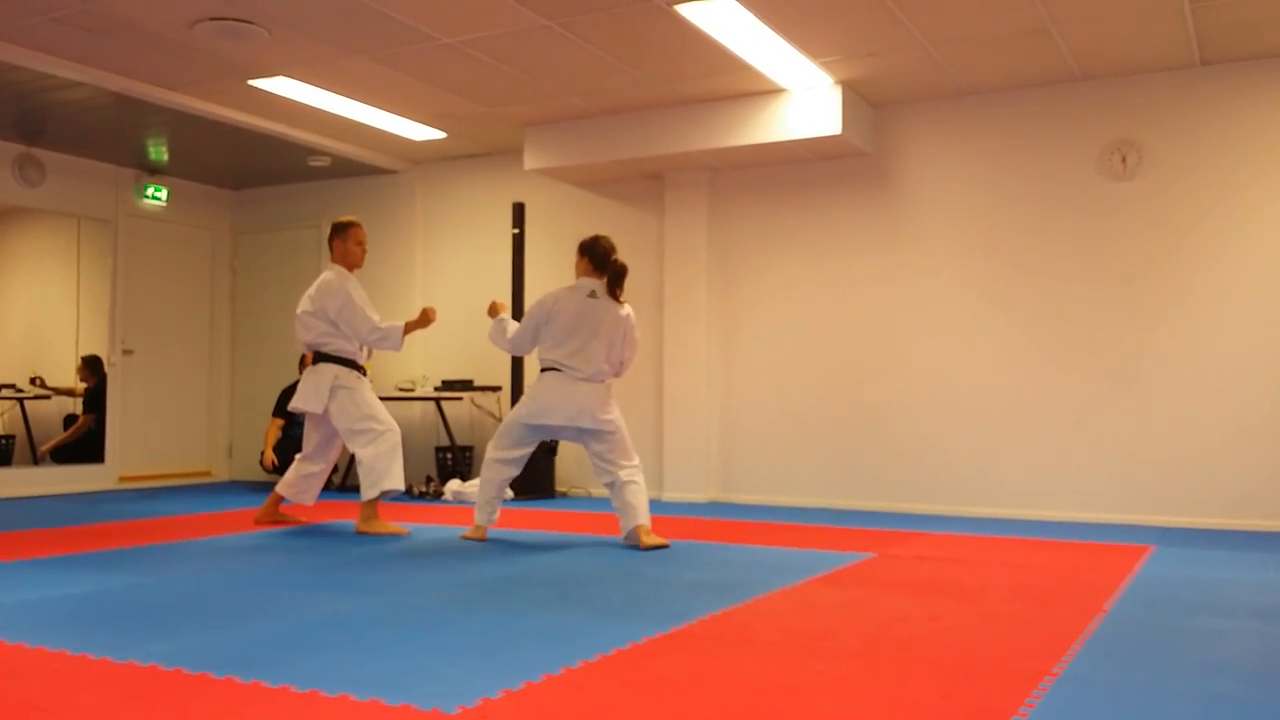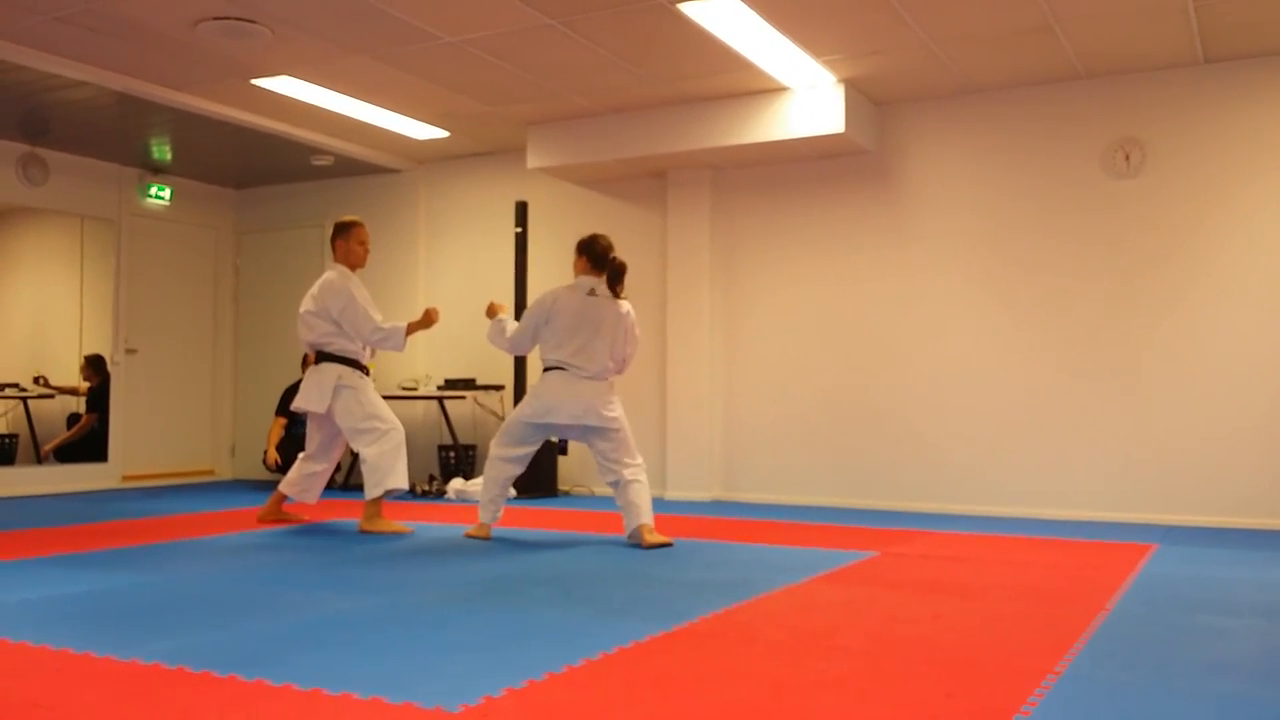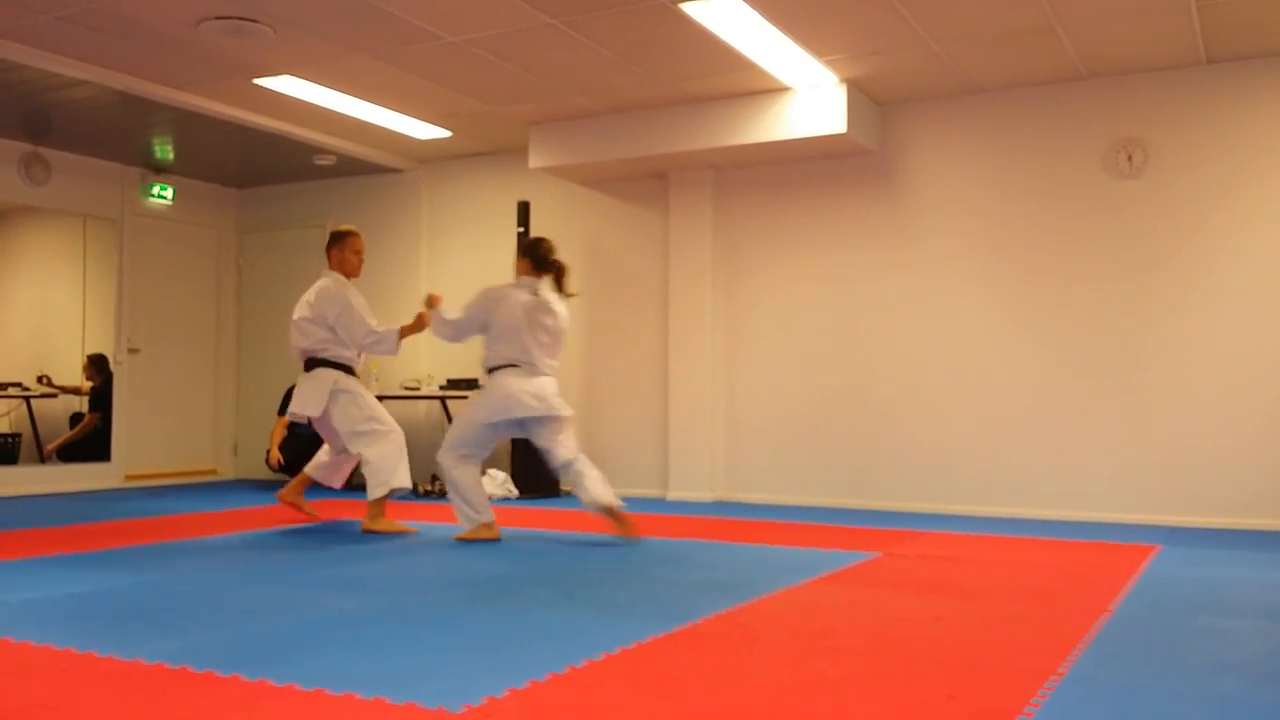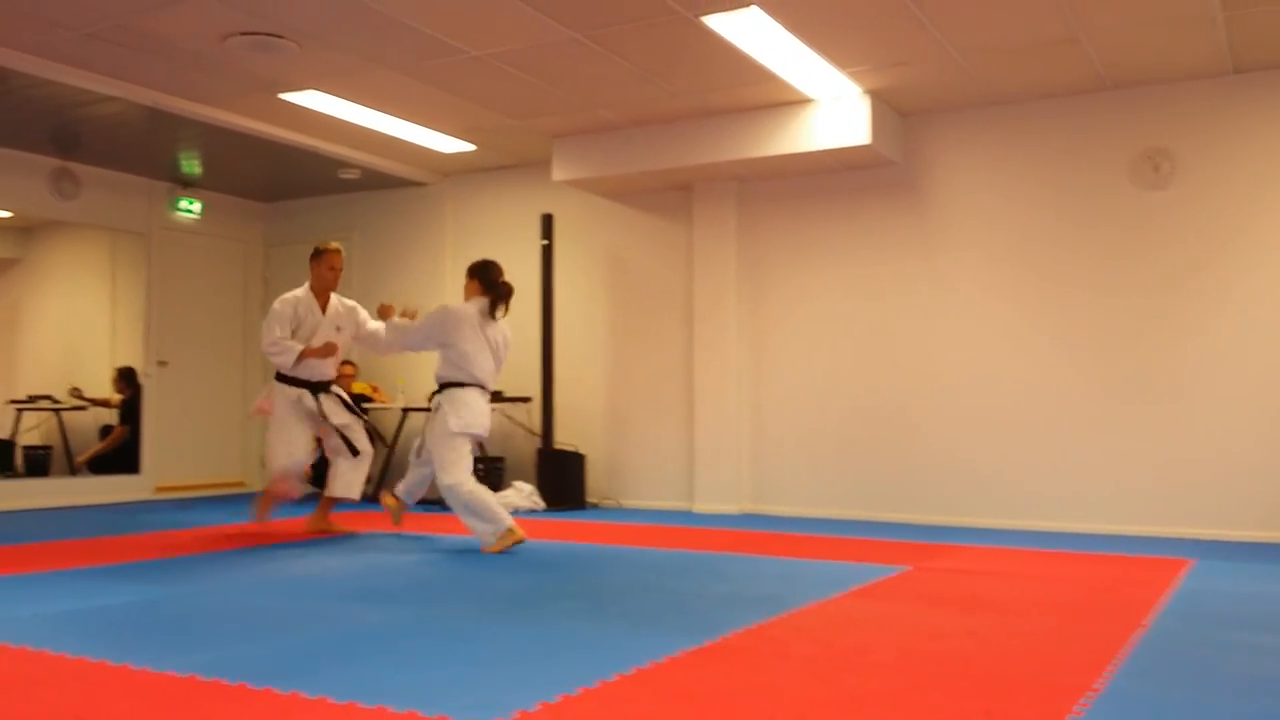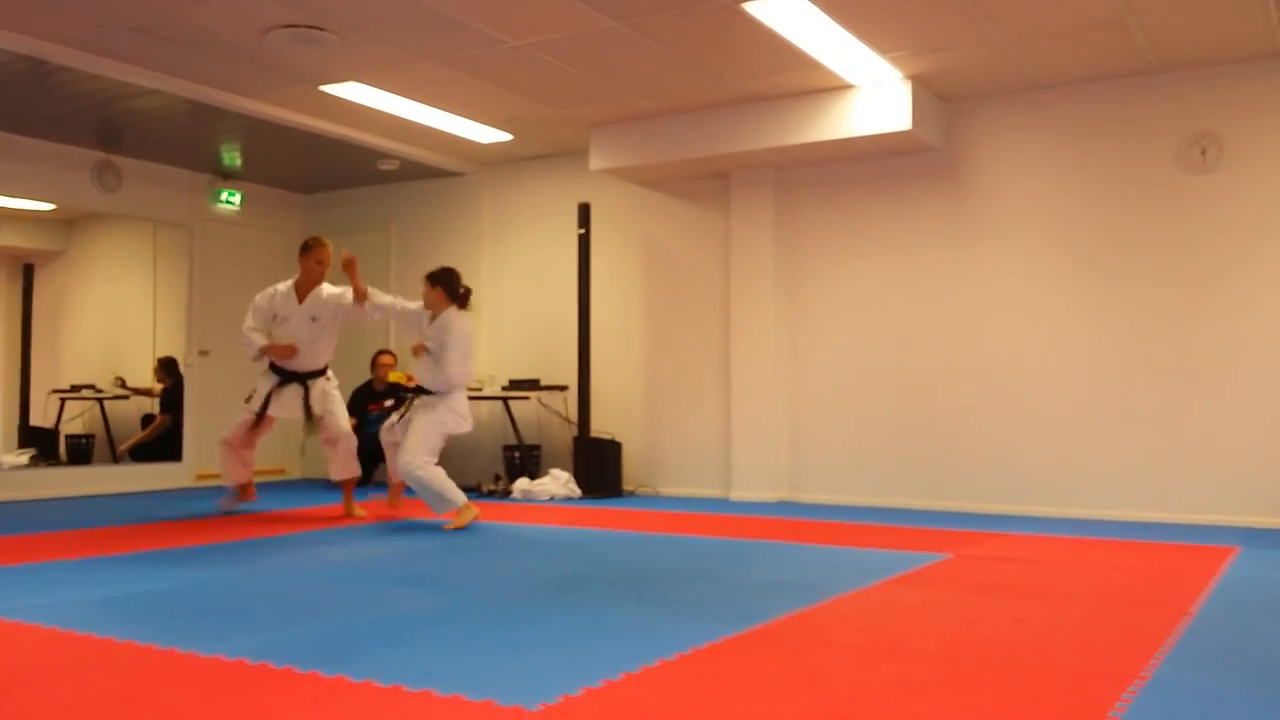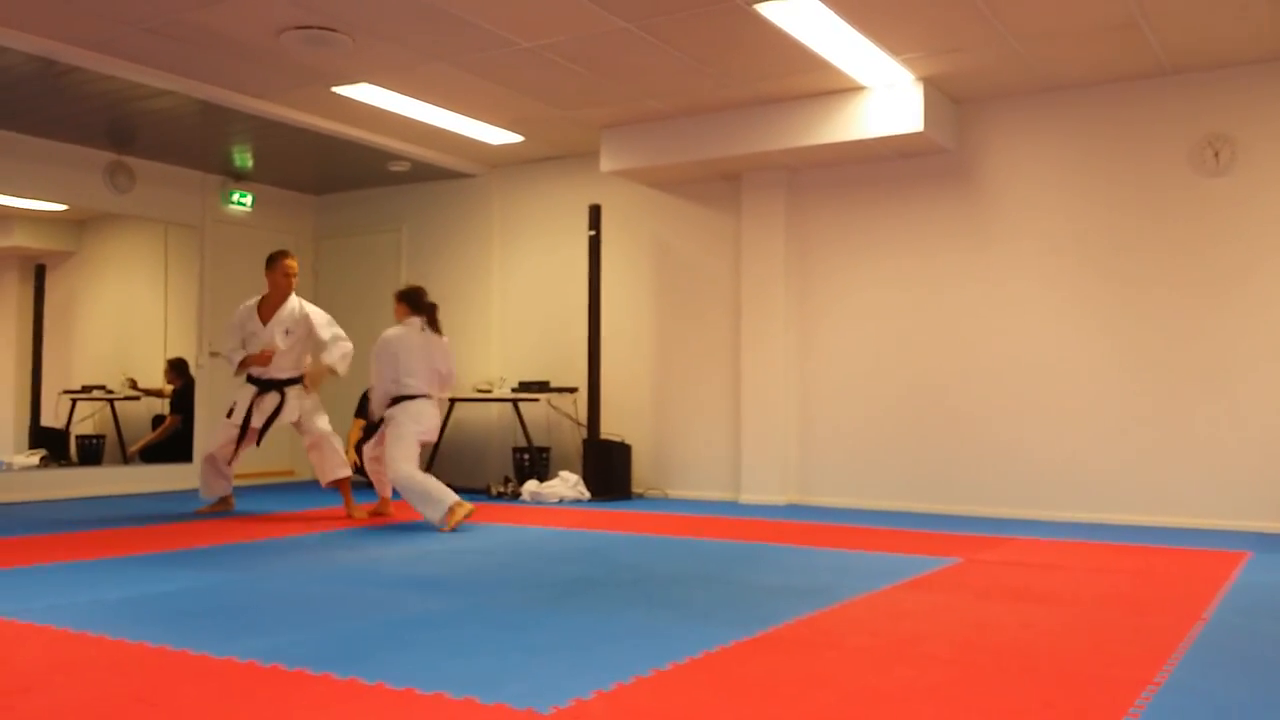
dt=0.3s
person 1, frame 1
left shoulder: (327, 284)
right shoulder: (339, 285)
right elbow: (369, 331)
right wrist: (415, 324)
left hip: (328, 376)
right hip: (338, 377)
left knee: (318, 451)
right knee: (381, 434)
left ankle: (270, 509)
right ankle: (369, 517)
person 1, frame 2
left shoulder: (328, 284)
right shoulder: (342, 284)
right elbow: (372, 332)
right wrist: (418, 324)
left hip: (330, 376)
right hip: (341, 376)
left knee: (321, 450)
right knee: (385, 433)
left ankle: (273, 508)
right ankle: (372, 516)
person 1, frame 3
left shoulder: (321, 291)
right shoulder: (339, 292)
right elbow: (364, 335)
right wrist: (412, 328)
left hip: (325, 380)
right hip: (333, 381)
left knee: (349, 443)
right knee: (383, 437)
left ankle: (295, 490)
right ankle: (376, 516)
person 1, frame 4
left shoulder: (346, 309)
right shoulder: (290, 303)
left elbow: (376, 335)
right elbow: (272, 345)
right wrist: (312, 353)
left hip: (325, 394)
right hip: (292, 394)
left knee: (355, 448)
right knee: (291, 459)
left ankle: (321, 516)
right ankle: (271, 498)
person 1, frame 5
left shoulder: (334, 297)
right shoulder: (273, 296)
left elbow: (365, 307)
right elbow: (249, 330)
right wrist: (273, 348)
left hip: (316, 384)
right hip: (277, 381)
left knee: (339, 433)
right knee: (237, 436)
left ankle: (349, 502)
right ankle: (244, 488)
person 1, frame 6
left shoulder: (305, 313)
right shoulder: (245, 313)
left elbow: (340, 344)
right elbow: (230, 353)
left wrist: (322, 369)
right wrist: (251, 360)
left hip: (294, 392)
right hip: (256, 393)
left knee: (322, 437)
right knee: (219, 449)
left ankle: (350, 502)
right ankle: (224, 498)
person 2, frame 1
left shoulder: (554, 300)
right shoulder: (622, 312)
left elbow: (518, 343)
right elbow: (621, 364)
left wrist: (501, 317)
left hip: (549, 393)
right hip: (594, 399)
left knee: (501, 454)
right knee: (623, 467)
left ankle: (481, 525)
right ankle: (641, 530)
person 2, frame 2
left shoulder: (553, 299)
right shoulder: (623, 309)
left elbow: (517, 343)
right elbow: (623, 360)
left wrist: (499, 318)
left hip: (553, 391)
right hip: (597, 396)
left knee: (504, 452)
right knee: (626, 466)
left ankle: (484, 523)
right ankle: (644, 529)
person 2, frame 3
left shoulder: (495, 296)
right shoulder: (557, 308)
left elbow: (454, 332)
left wrist: (436, 310)
left hip: (503, 389)
right hip: (542, 390)
left knee: (455, 456)
right knee: (568, 458)
left ankle: (484, 524)
right ankle: (608, 504)
person 2, frame 4
left shoulder: (453, 315)
right shoulder: (500, 327)
left elbow: (408, 338)
left wrist: (392, 320)
left hip: (456, 403)
right hip: (477, 403)
left knee: (454, 478)
right knee: (424, 454)
left ankle: (505, 530)
right ankle: (401, 501)
person 2, frame 5
left shoulder: (454, 327)
right shoulder: (429, 315)
left elbow: (452, 377)
right elbow: (394, 308)
left wrist: (425, 355)
right wrist: (361, 288)
left hip: (444, 405)
right hip: (428, 402)
left knee: (412, 464)
right knee: (391, 432)
left ankle: (463, 508)
right ankle: (398, 486)
person 2, frame 6
left shoulder: (391, 338)
right shoulder: (436, 338)
left elbow: (381, 384)
right elbow: (446, 378)
left wrist: (376, 410)
left hip: (408, 411)
right hip: (428, 408)
left knee: (401, 473)
right knee: (374, 451)
left ankle: (456, 506)
right ankle: (384, 503)
